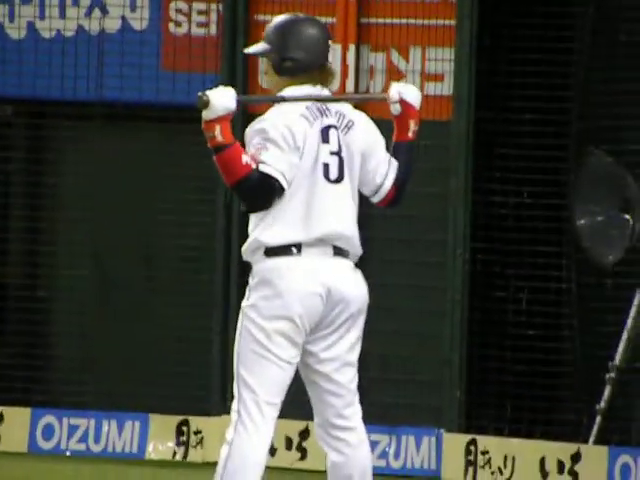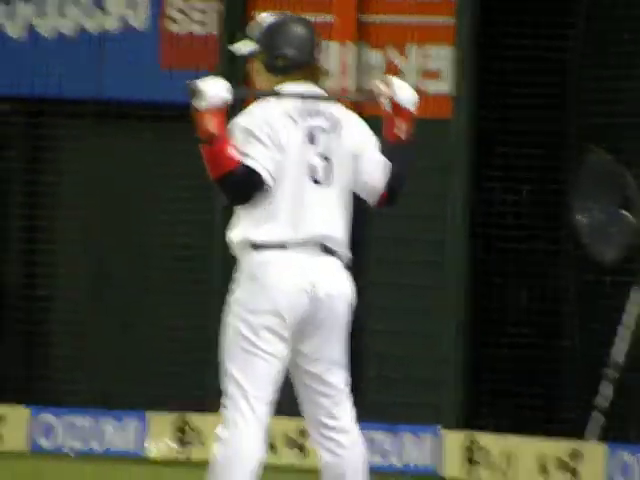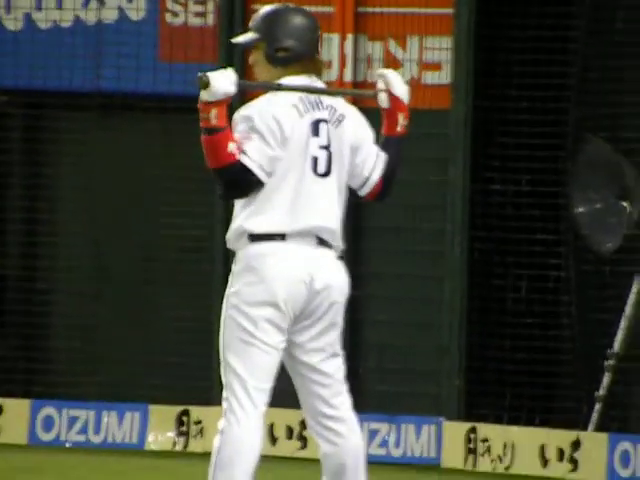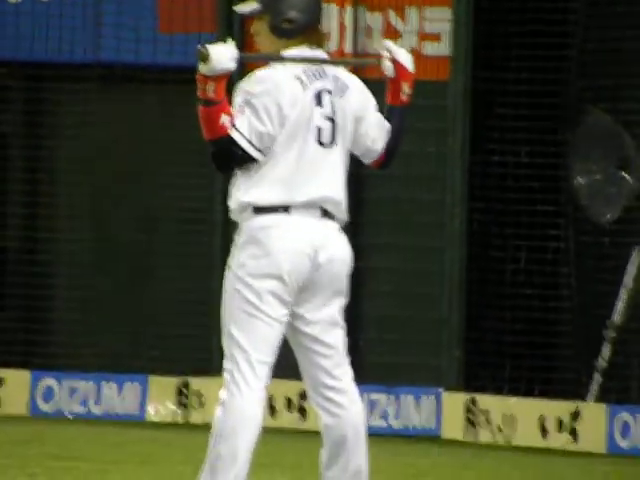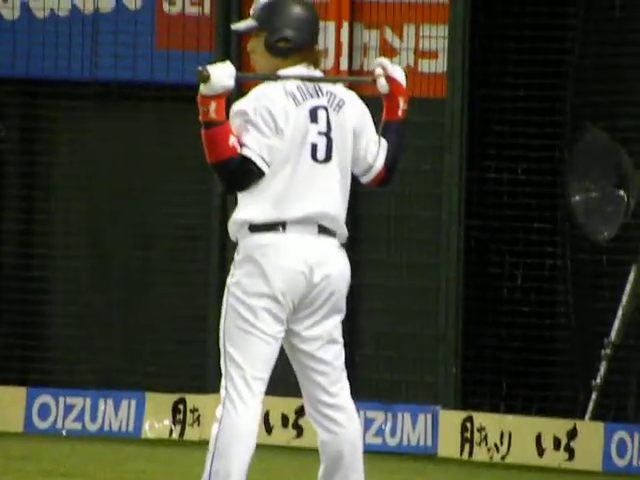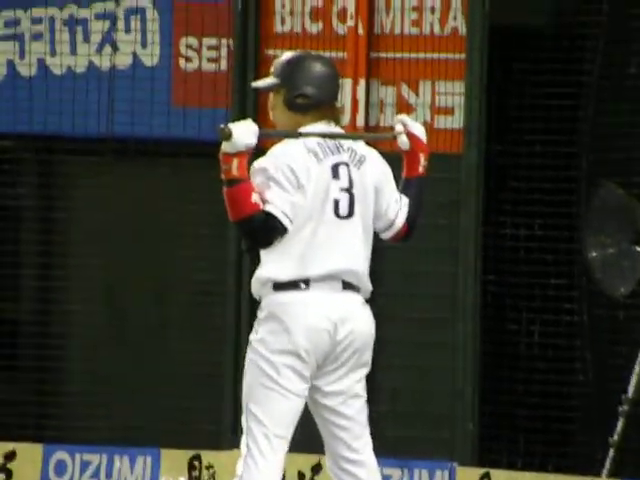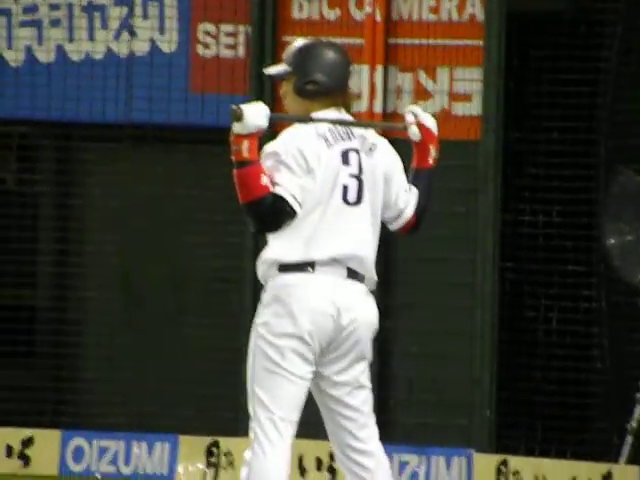
dt=0.4s
person 1, frame 1
left shoulder: (280, 119)
right shoulder: (356, 121)
left elbow: (256, 193)
right elbow: (390, 192)
left wrist: (218, 128)
right wrist: (406, 121)
left hip: (285, 276)
right hip: (342, 279)
left knee: (253, 411)
right knee: (342, 413)
person 1, frame 2
left shoulder: (265, 116)
right shoulder: (347, 122)
left elbow: (238, 187)
right elbow: (386, 191)
left wrist: (210, 119)
right wrist: (399, 120)
left hip: (272, 273)
right hip: (329, 277)
left knee: (245, 410)
right knee: (334, 413)
person 1, frame 3
left shoulder: (266, 110)
right shoulder: (346, 115)
left elbow: (236, 182)
right elbow: (378, 185)
left wrist: (213, 111)
right wrist: (396, 114)
left hip: (268, 265)
right hip: (324, 268)
left knee: (244, 402)
right knee: (331, 402)
person 1, frame 4
left shoulder: (267, 82)
right shoulder: (348, 85)
left elbow: (227, 156)
right elbow: (382, 152)
left wrist: (211, 85)
right wrist: (400, 85)
left hip: (271, 237)
right hip: (326, 239)
left knee: (245, 374)
right knee: (332, 375)
person 1, frame 5
left shoulder: (264, 100)
right shoulder: (348, 102)
left elbow: (236, 175)
right elbow: (382, 171)
left wrist: (213, 106)
right wrist: (395, 102)
left hip: (269, 255)
right hip: (326, 258)
left knee: (241, 390)
right knee: (331, 393)
person 1, frame 6
left shoulder: (286, 156)
right shoulder: (368, 158)
left elbow: (258, 231)
right elbow: (402, 227)
left wrist: (234, 163)
right wrist: (415, 158)
left hip: (293, 310)
right hip: (351, 313)
left knee: (264, 444)
person 1, frame 7
left shoulder: (295, 141)
right shoulder: (377, 147)
left elbow: (268, 215)
right elbow: (410, 218)
left wrist: (245, 144)
right wrist: (425, 148)
left hip: (298, 295)
right hip: (354, 300)
left knee: (271, 429)
right knee: (358, 435)
